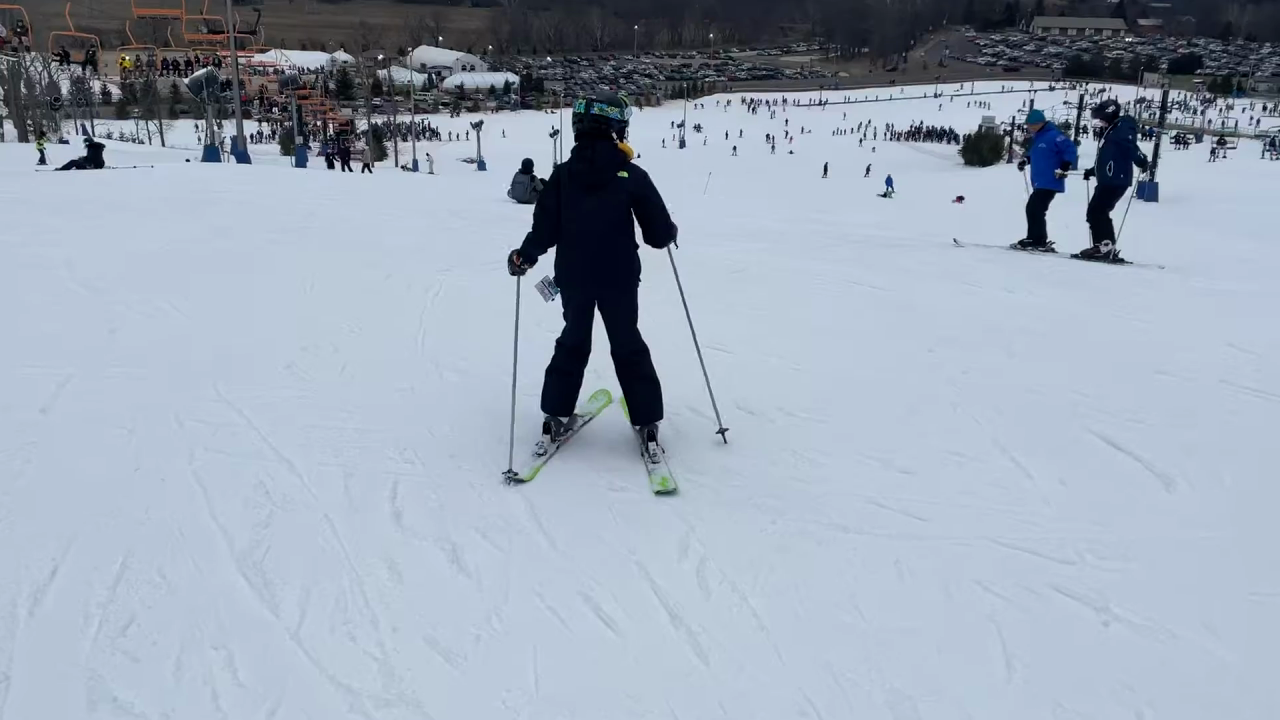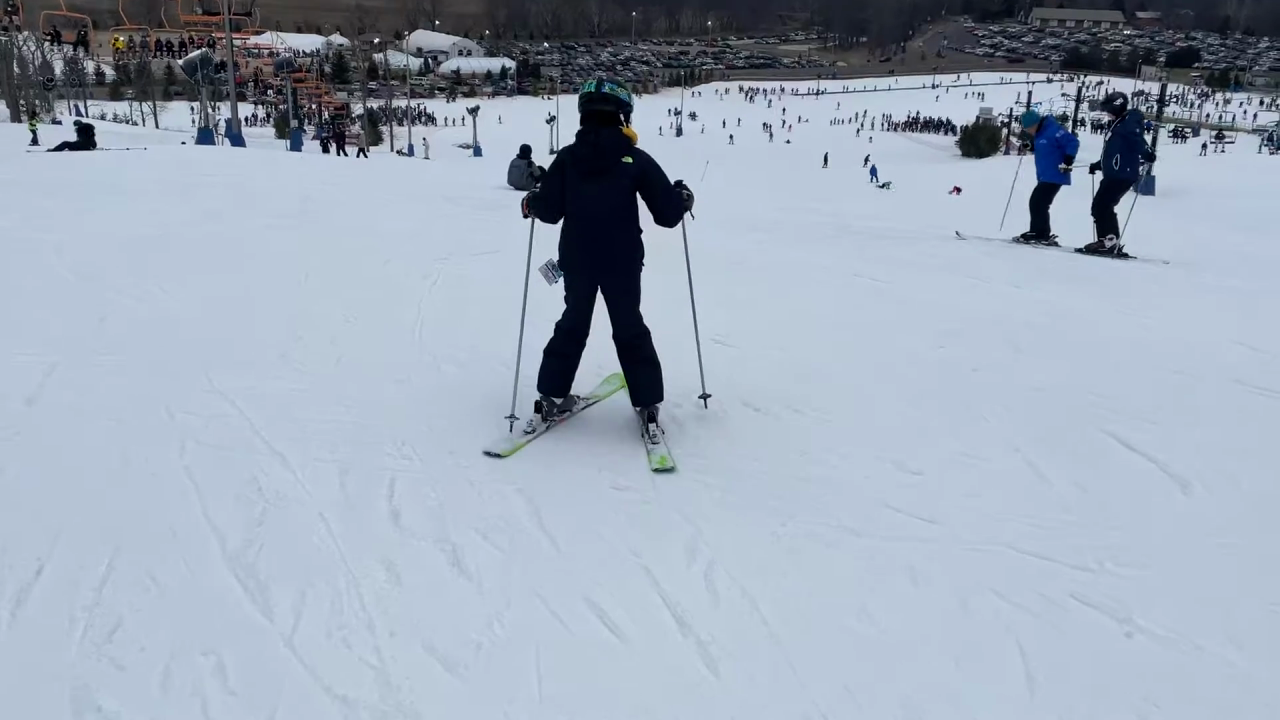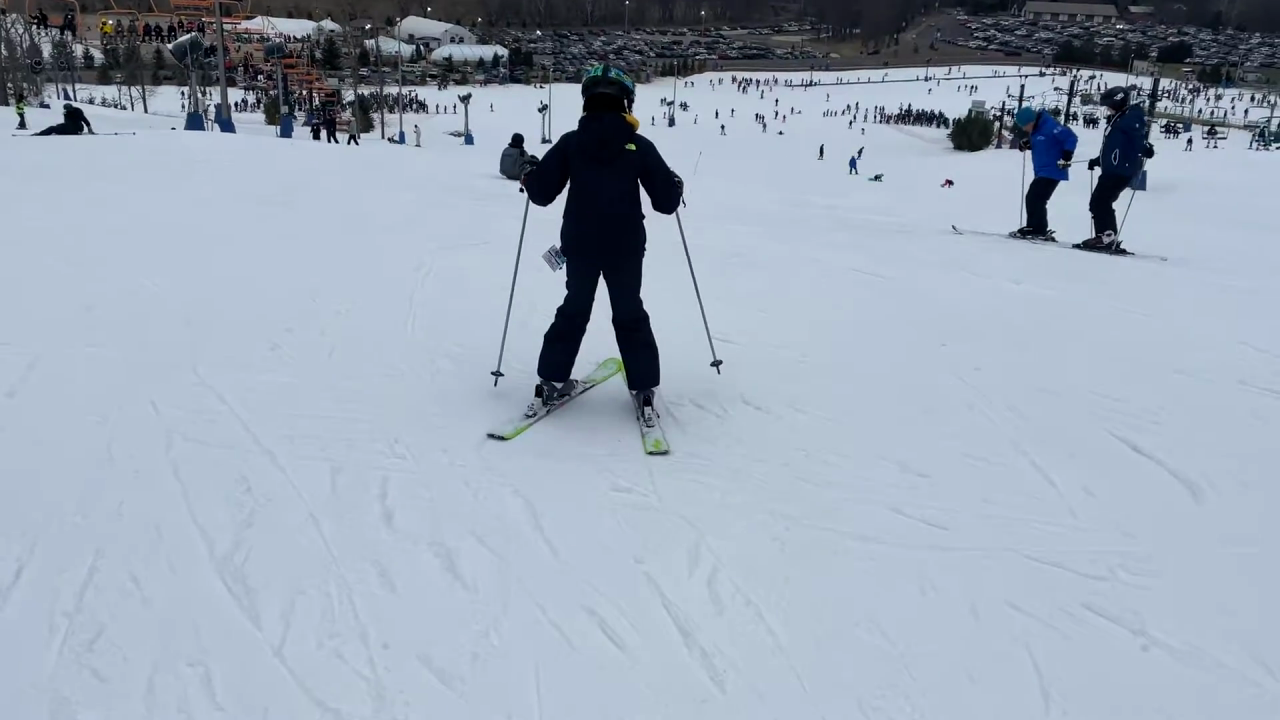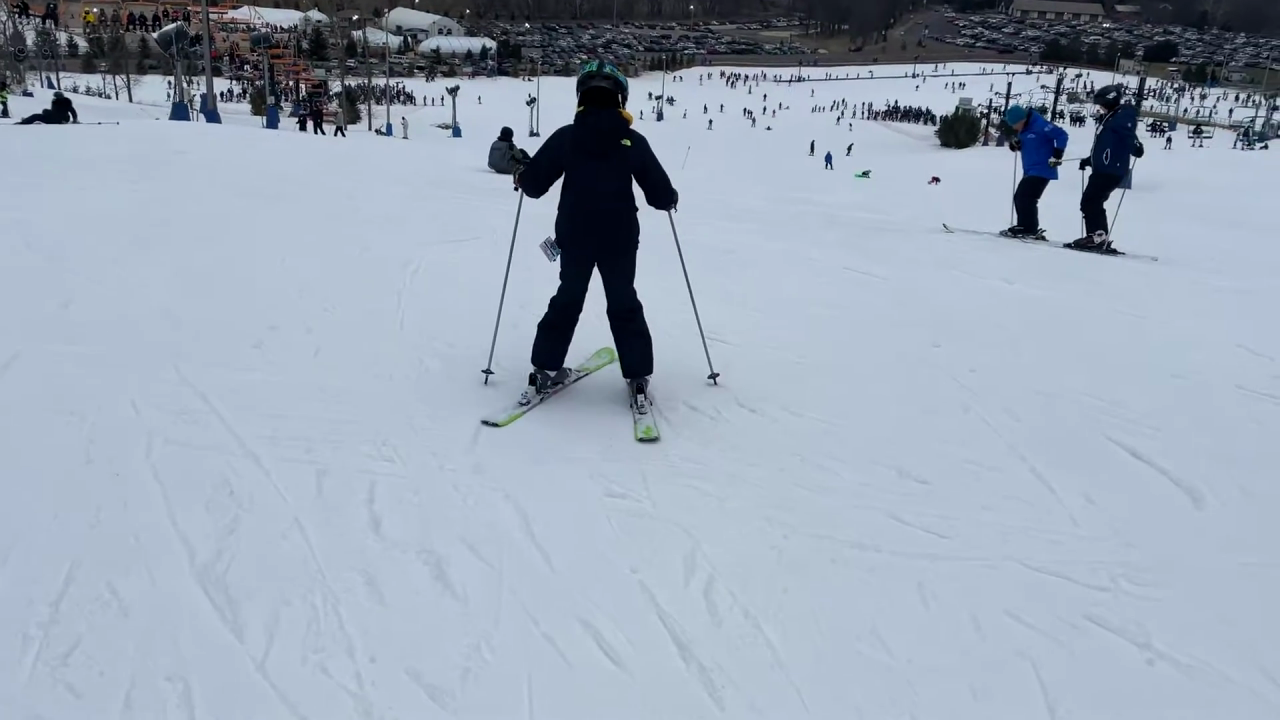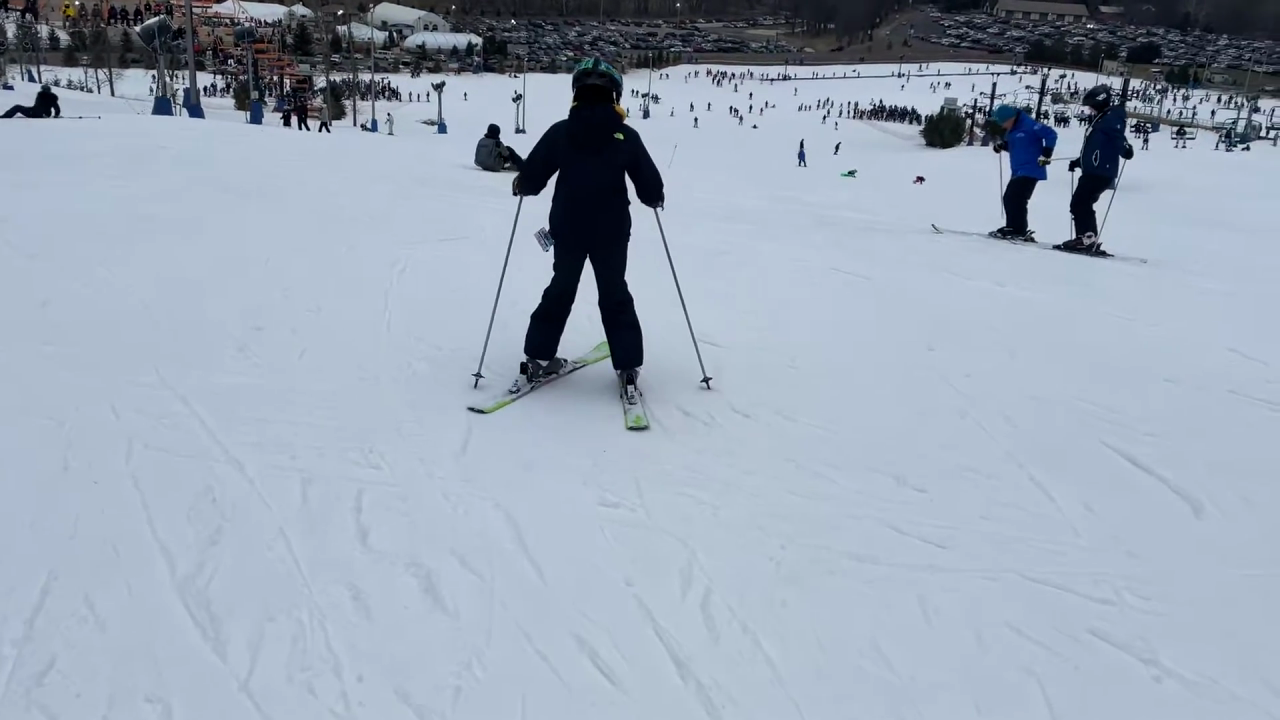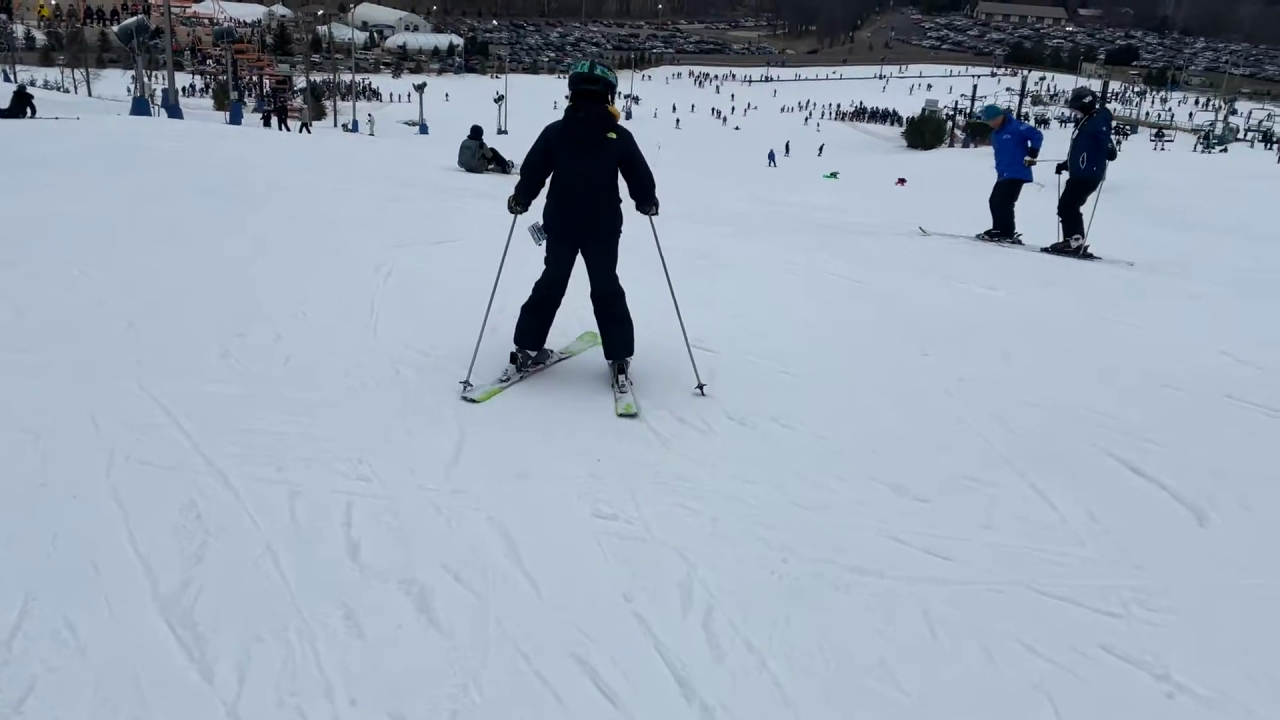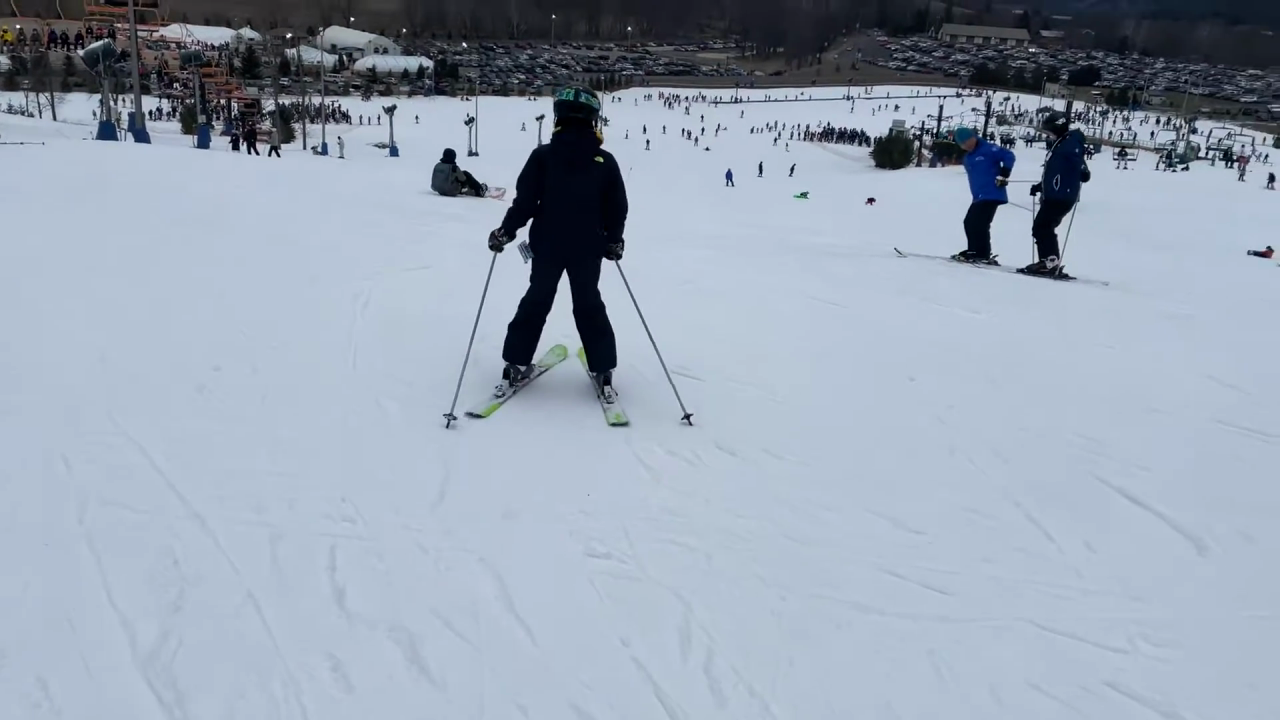
dt=0.3s
person 1, frame 1
left shoulder: (563, 173)
right shoulder: (632, 174)
left elbow: (545, 228)
right elbow: (658, 232)
left wrist: (524, 256)
right wrist: (669, 234)
left hip: (573, 275)
right hip: (619, 277)
left knee: (573, 341)
right knee: (628, 346)
left ankle: (557, 414)
right ankle: (646, 422)
person 1, frame 2
left shoulder: (568, 156)
right shoulder: (637, 159)
left elbow: (550, 209)
right elbow: (667, 213)
left wrist: (531, 203)
right wrist: (682, 199)
left hip: (576, 259)
right hip: (622, 261)
left knee: (573, 323)
right knee: (630, 329)
left ankle: (552, 395)
right ankle: (647, 403)
person 1, frame 3
left shoulder: (570, 142)
right shoulder: (639, 146)
left elbow: (541, 193)
right elbow: (666, 201)
left wrist: (529, 178)
right wrist: (675, 187)
left hip: (580, 245)
right hip: (625, 247)
left knee: (574, 309)
right knee: (629, 314)
left ankle: (552, 380)
right ankle: (643, 387)
person 1, frame 4
left shoulder: (565, 137)
right shoulder: (632, 141)
left elbow: (534, 183)
right elbow: (659, 192)
left wrist: (521, 178)
right wrist: (669, 199)
left hip: (574, 237)
right hip: (619, 239)
left knee: (567, 300)
right knee: (624, 305)
left ankle: (546, 369)
right ankle: (638, 377)
person 1, frame 5
left shoulder: (560, 132)
right shoulder: (626, 136)
left elbow: (531, 178)
right elbow: (650, 186)
left wrist: (520, 185)
right wrist: (655, 199)
left hip: (568, 230)
right hip: (611, 232)
left knee: (560, 290)
right knee: (615, 296)
left ankle: (538, 358)
right ankle: (628, 368)
person 1, frame 6
left shoulder: (555, 132)
right shoulder: (620, 136)
left elbow: (532, 176)
right elbow: (641, 181)
left wrist: (520, 200)
right wrist: (647, 203)
left hip: (561, 225)
right hip: (603, 228)
left knee: (550, 284)
right knee: (607, 290)
left ankle: (527, 350)
right ankle: (619, 360)
person 1, frame 7
left shoulder: (543, 155)
right shoulder: (604, 160)
left elbow: (525, 200)
right elbow: (616, 207)
left wrist: (506, 231)
right wrist: (613, 241)
left hip: (547, 244)
right hip: (588, 247)
left knee: (536, 301)
right knee: (590, 306)
left ankle: (516, 366)
right ankle: (603, 372)
